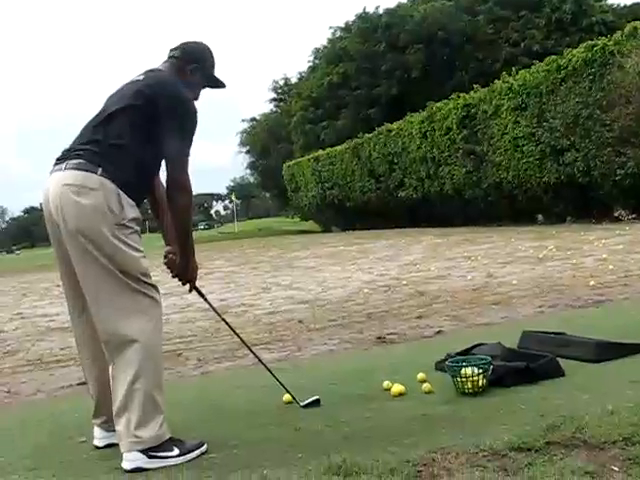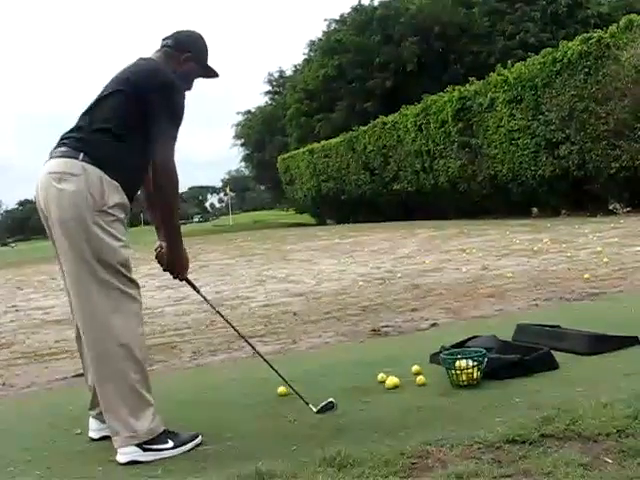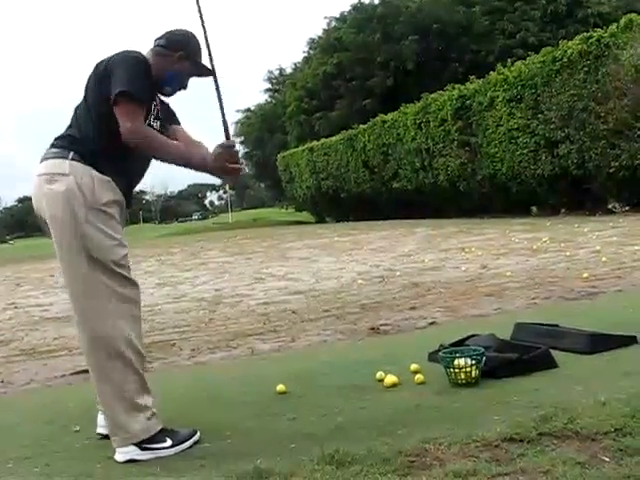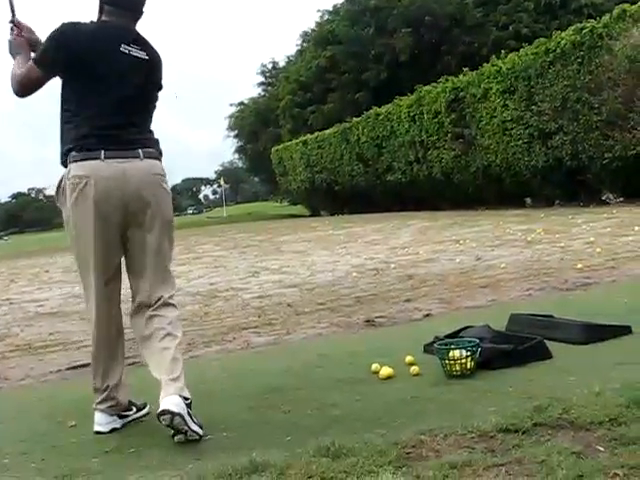
dt=0.7s
person 1, frame 1
left shoulder: (140, 89)
right shoulder: (175, 99)
left elbow: (151, 178)
right elbow: (177, 185)
left wrist: (170, 244)
right wrist: (186, 254)
left hip: (60, 188)
right hip: (93, 194)
left knee: (95, 316)
right knee: (136, 312)
left ankle: (111, 421)
right ankle: (143, 442)
person 1, frame 2
left shoulder: (139, 79)
right shoulder: (162, 83)
left elbow: (148, 169)
right elbow: (162, 169)
left wrist: (164, 238)
right wrist: (175, 244)
left hip: (63, 181)
right hip: (82, 184)
left knee: (94, 308)
right knee: (114, 306)
left ankle: (107, 413)
right ankle: (138, 434)
person 1, frame 3
left shoulder: (157, 104)
right shoulder: (130, 65)
left elbow: (184, 143)
right elbow: (132, 133)
left wrist: (217, 159)
right wrist: (207, 162)
left hip: (88, 189)
right hip: (75, 181)
left knee: (112, 303)
right knee: (112, 306)
left ankle: (116, 409)
right ankle: (136, 434)
person 1, frame 4
left shoulder: (73, 36)
right shoulder: (150, 57)
left elbow: (21, 85)
left wrist: (20, 50)
right wrist: (40, 46)
left hip: (90, 173)
right hip: (145, 170)
left knee: (101, 295)
right knee: (155, 292)
left ankle: (109, 404)
right ankle: (173, 393)
